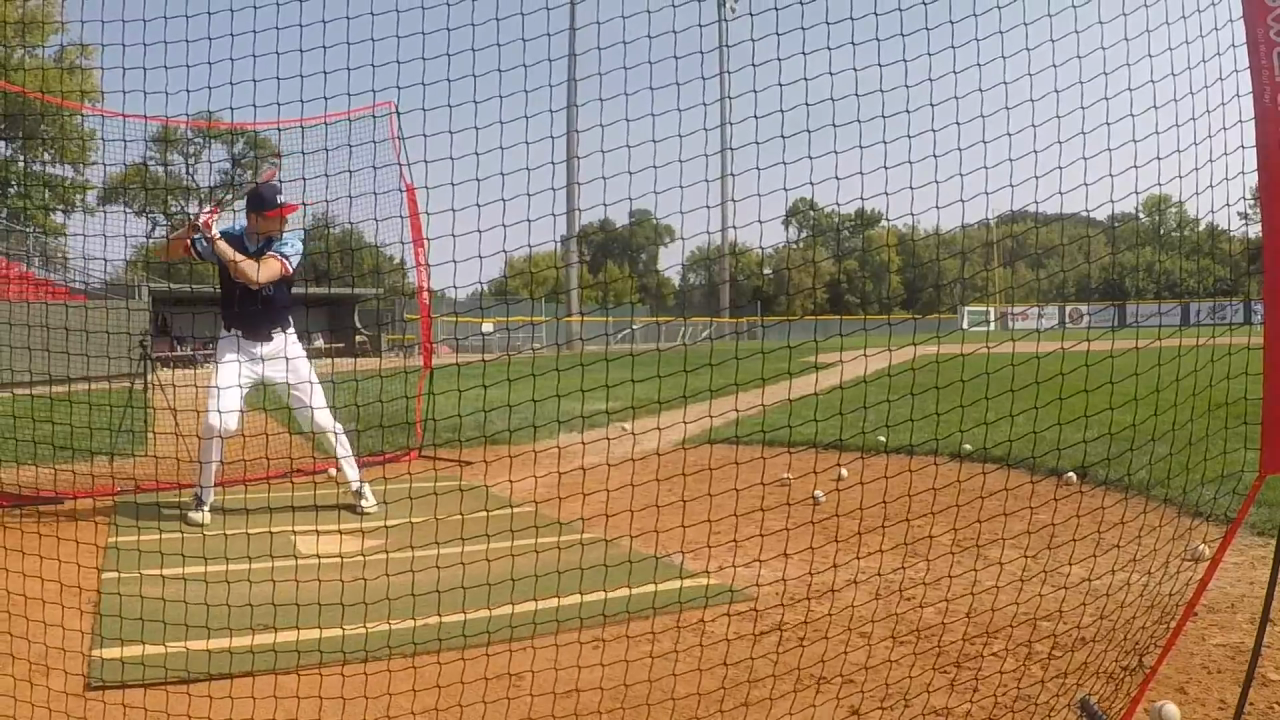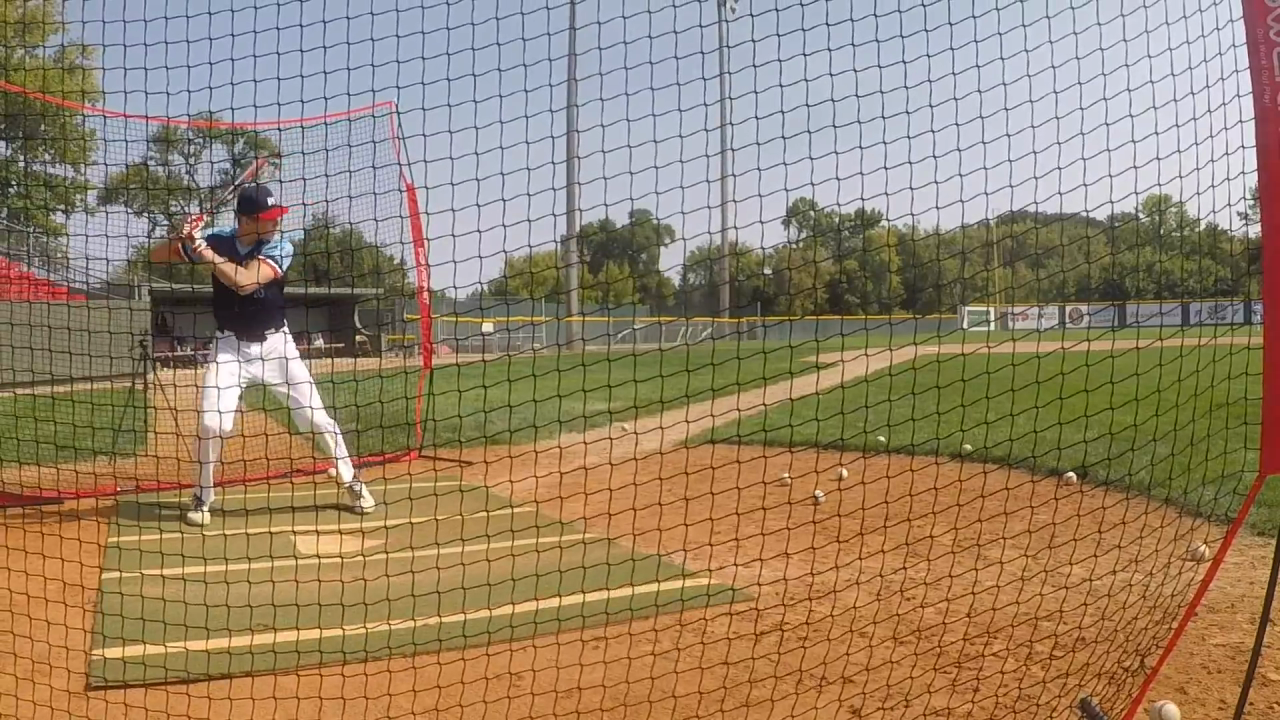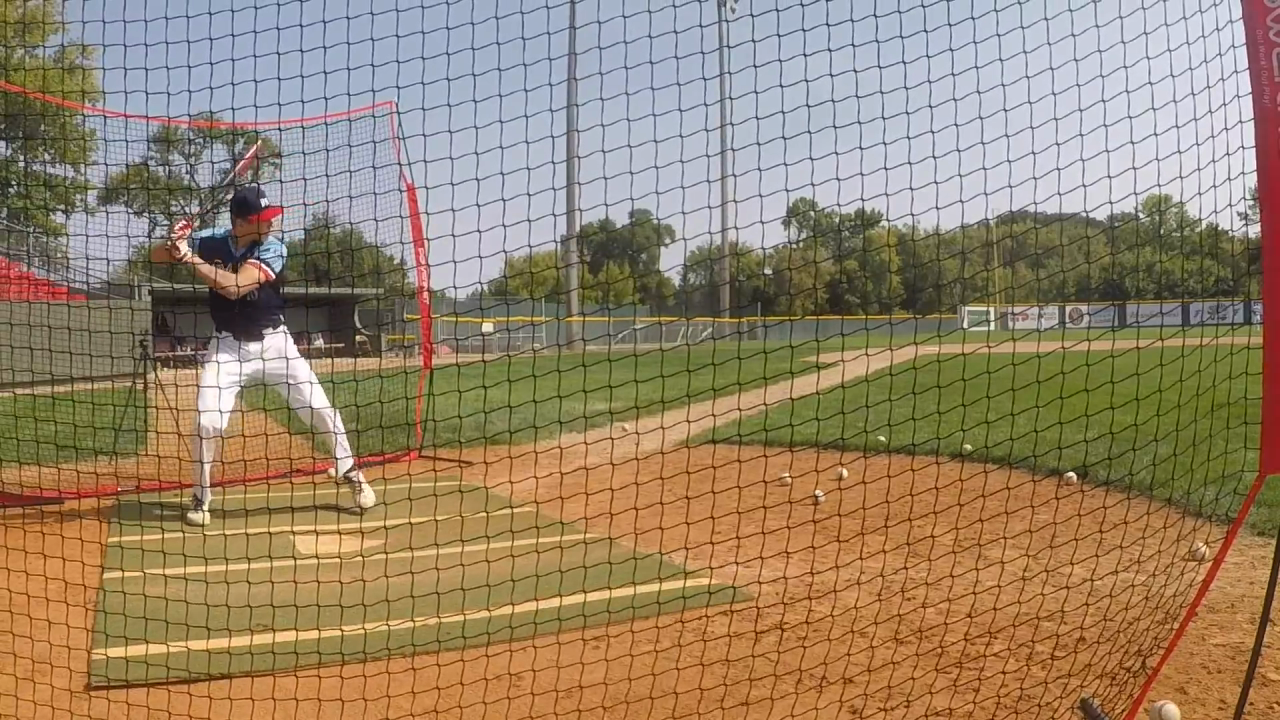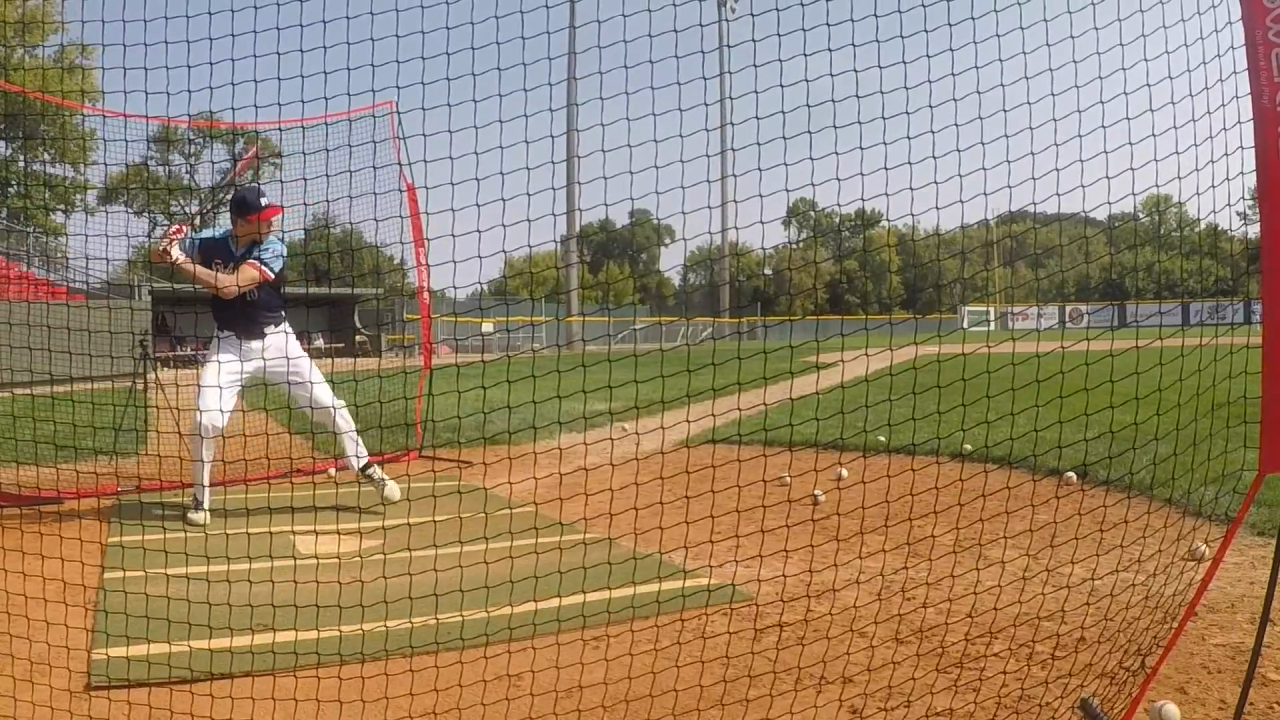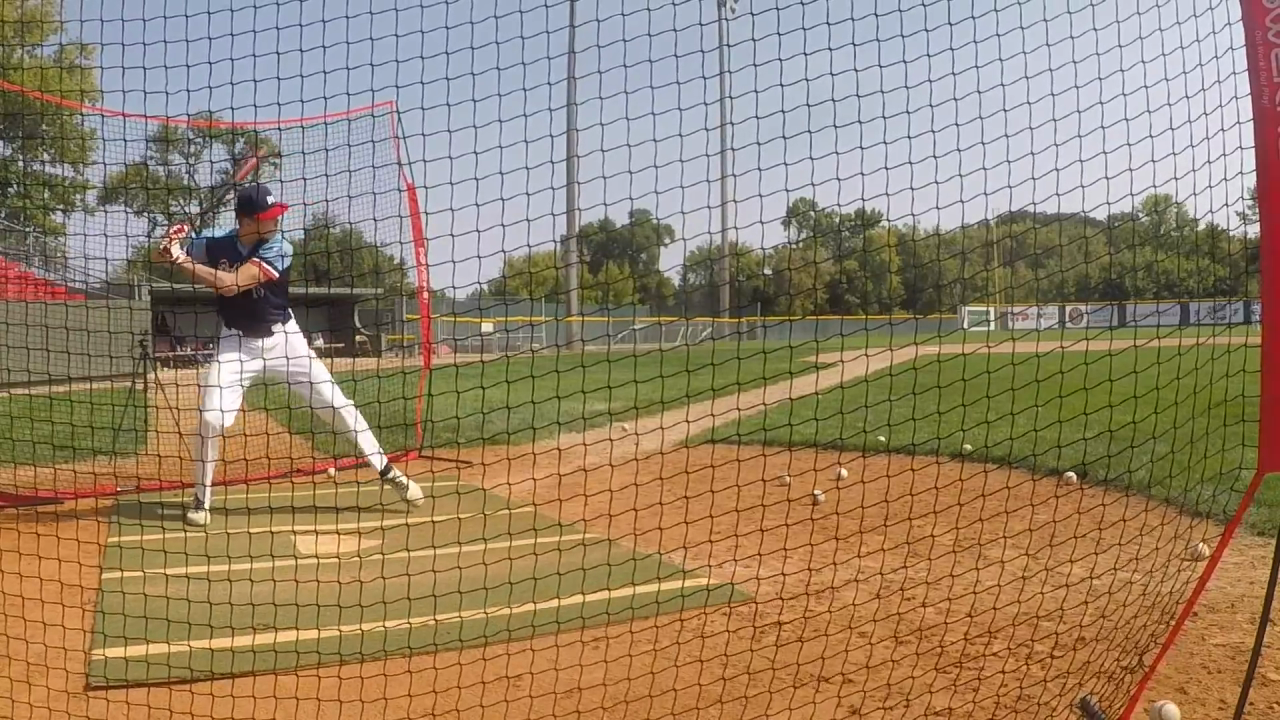
dt=0.1s
person 1, frame 1
left shoulder: (290, 243)
right shoulder: (228, 237)
left elbow: (256, 276)
right elbow: (166, 250)
left wrist: (215, 239)
right wrist: (195, 227)
left hip: (282, 342)
right hip: (236, 345)
left knee: (321, 420)
right knee: (217, 422)
left ankle: (357, 485)
right ankle: (203, 498)
person 1, frame 2
left shoulder: (280, 246)
right shoulder: (217, 240)
left elbow: (244, 282)
right elbow: (157, 256)
left wrist: (201, 250)
right wrist: (181, 236)
left hip: (275, 342)
right hip: (230, 346)
left knee: (316, 417)
right knee: (212, 423)
left ankle: (351, 483)
right ankle: (202, 499)
person 1, frame 3
left shoulder: (273, 248)
right shoulder: (211, 242)
left elbow: (234, 286)
right elbow: (154, 256)
left wrist: (189, 257)
right wrist: (175, 241)
left hip: (274, 341)
right hip: (229, 345)
left knee: (320, 409)
right knee: (208, 422)
left ankle: (351, 474)
right ankle: (201, 499)
person 1, frame 4
left shoulder: (273, 249)
right shoulder: (209, 243)
left elbow: (229, 287)
right elbow: (158, 256)
left wrist: (181, 261)
right wrist: (170, 244)
left hip: (276, 338)
right hip: (230, 344)
left knee: (327, 404)
right knee: (208, 421)
left ankle: (367, 468)
right ankle: (199, 500)
person 1, frame 5
left shoulder: (279, 247)
right shoulder: (216, 243)
left elbow: (231, 283)
right elbow: (162, 256)
left wrist: (182, 260)
right wrist: (172, 243)
left hip: (283, 337)
right hip: (237, 342)
left knee: (336, 404)
right knee: (212, 420)
left ankle: (386, 470)
right ankle: (201, 499)
